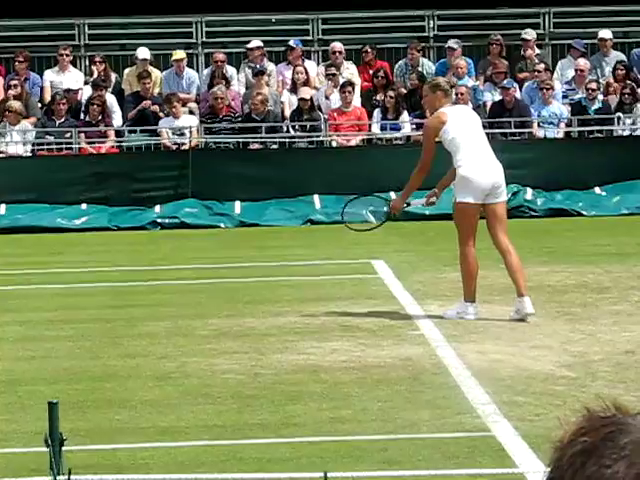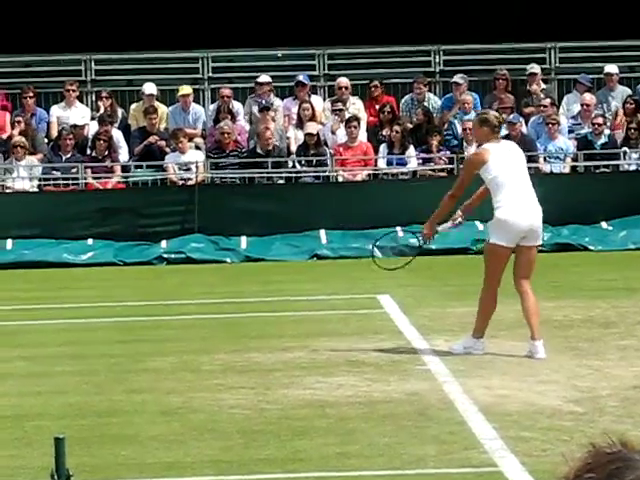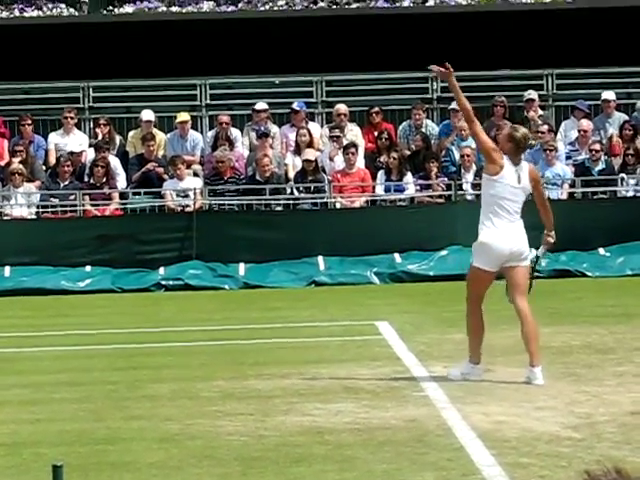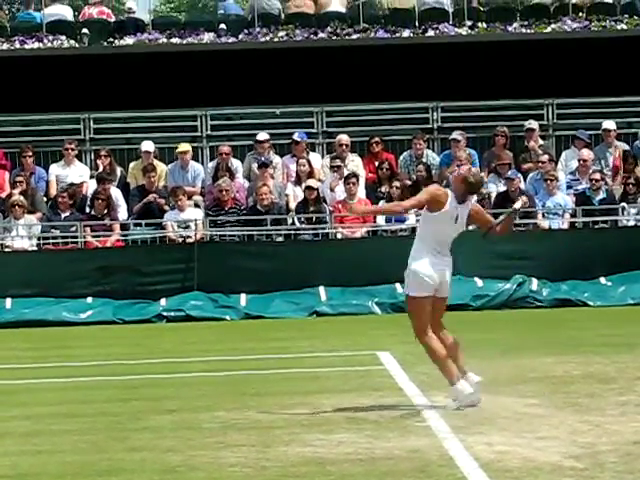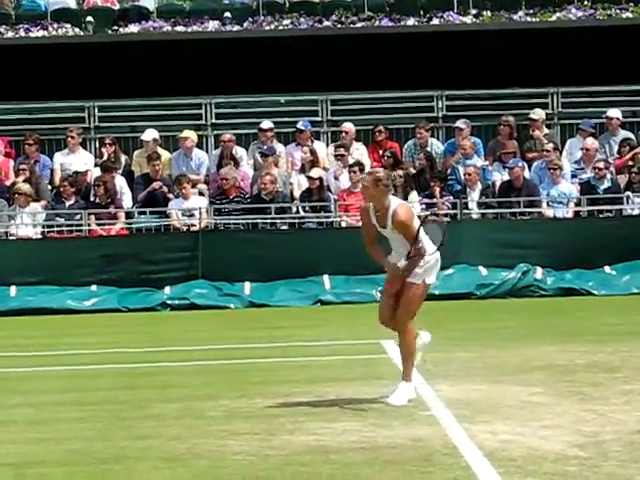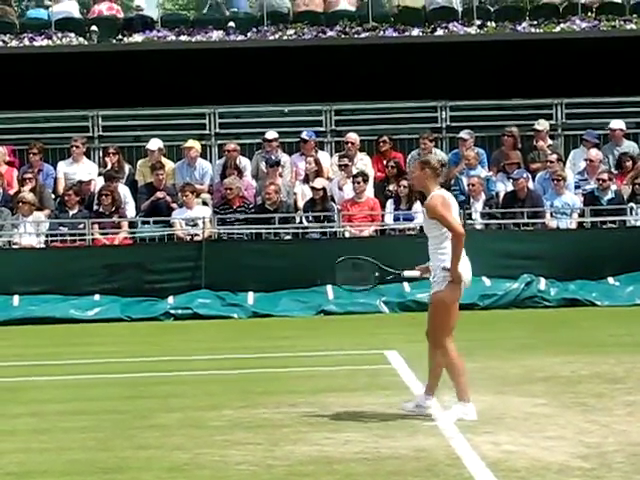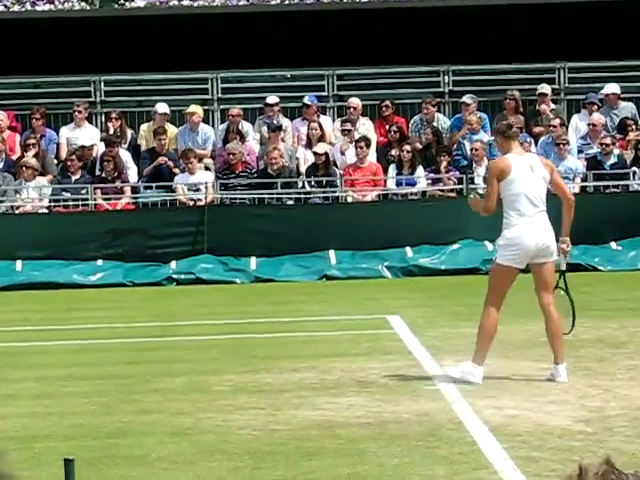
dt=0.7s
person 1, frame 1
left shoulder: (435, 120)
right shoulder: (468, 111)
left elbow: (423, 167)
left wrist: (402, 197)
right wrist: (438, 190)
left hip: (472, 178)
right hip: (495, 173)
left knee: (467, 244)
right knee: (502, 241)
left ankle: (469, 305)
right ankle: (523, 300)
person 1, frame 2
left shoulder: (478, 155)
right shoulder: (513, 147)
left elbow: (454, 194)
left wrist: (431, 223)
right wrist: (463, 211)
left hip: (508, 219)
right hip: (534, 216)
left knee: (490, 284)
right knee: (523, 283)
left ankle: (476, 340)
right ankle: (536, 343)
person 1, frame 3
left shoulder: (495, 161)
right shoulder: (531, 172)
left elbow: (471, 120)
right elbow: (543, 206)
left wrist: (453, 84)
right wrist: (550, 231)
left hip: (491, 245)
right hip: (518, 243)
left knee: (473, 304)
right knee: (521, 305)
left ankle: (473, 365)
right ankle: (535, 369)
person 1, frame 4
left shoulder: (438, 194)
right shoulder: (472, 209)
left elbow: (401, 207)
right elbow: (499, 231)
left wrist: (365, 209)
right wrist: (516, 209)
left hip: (422, 271)
right hip: (441, 270)
left knee: (423, 333)
right knee: (437, 329)
left ankle: (461, 387)
right ankle: (465, 376)
person 1, frame 5
left shoulder: (400, 214)
right shoulder: (366, 210)
left elbow: (418, 251)
right elbow: (371, 245)
left wrist: (398, 280)
right wrist: (389, 267)
left hip: (422, 261)
right hip: (399, 262)
left knee: (403, 322)
right knee: (386, 318)
left ankle: (407, 384)
right ankle: (417, 337)
person 1, frame 6
left shoulder: (433, 201)
right shoulder: (443, 196)
left elbow: (458, 232)
left wrist: (453, 269)
right wrist: (433, 265)
left hip: (449, 274)
right hip: (451, 271)
left knee: (442, 340)
right knee: (435, 337)
left ankle: (465, 404)
right ankle: (428, 397)
person 1, frame 7
left shoulder: (498, 165)
right shoulder: (544, 163)
left elbow: (489, 208)
right elbow: (569, 199)
left wrist: (476, 204)
right wrist: (565, 236)
left hip: (516, 237)
right hip: (544, 235)
left knee: (493, 304)
right knee: (548, 302)
left ankle: (475, 366)
right ankle: (560, 367)
